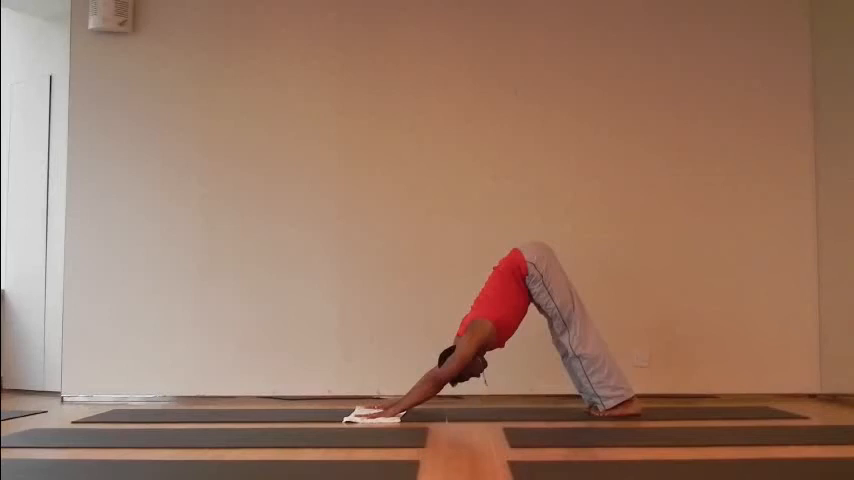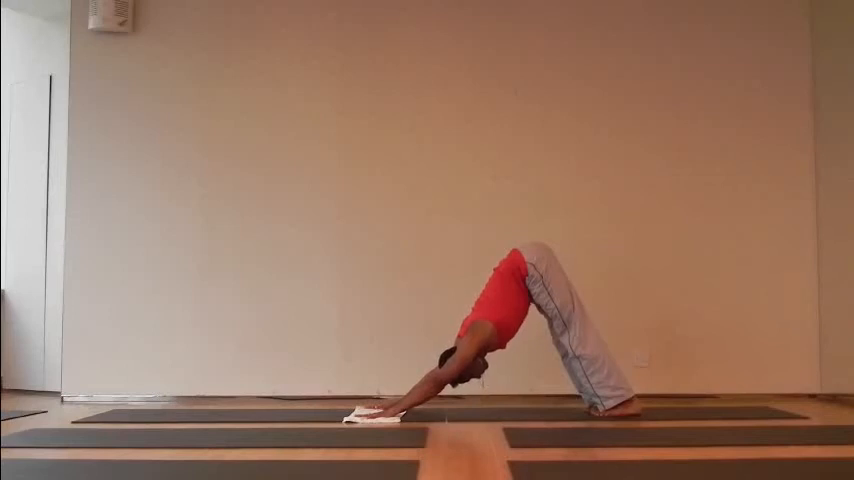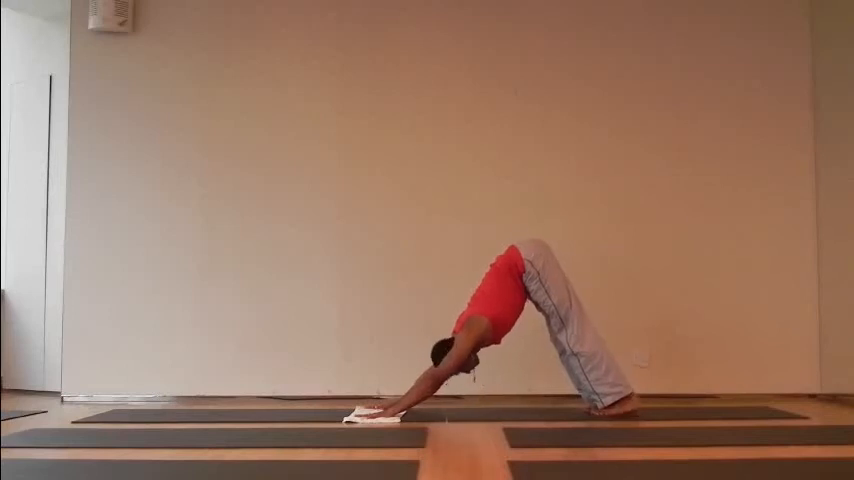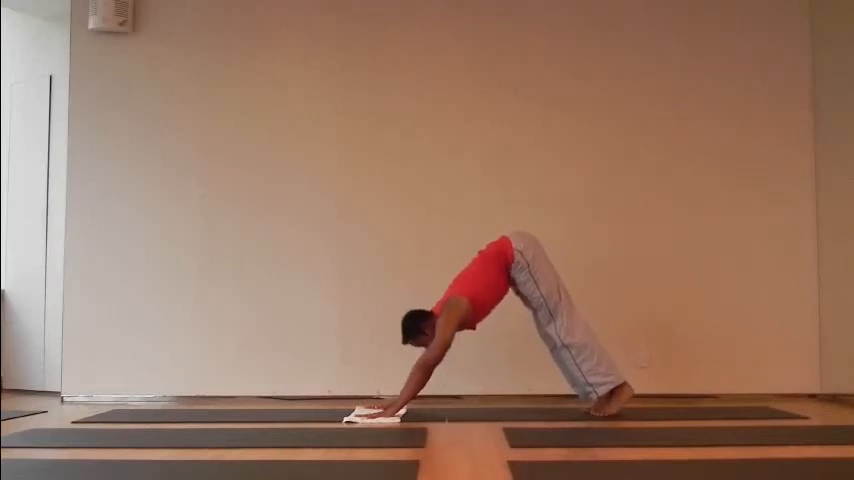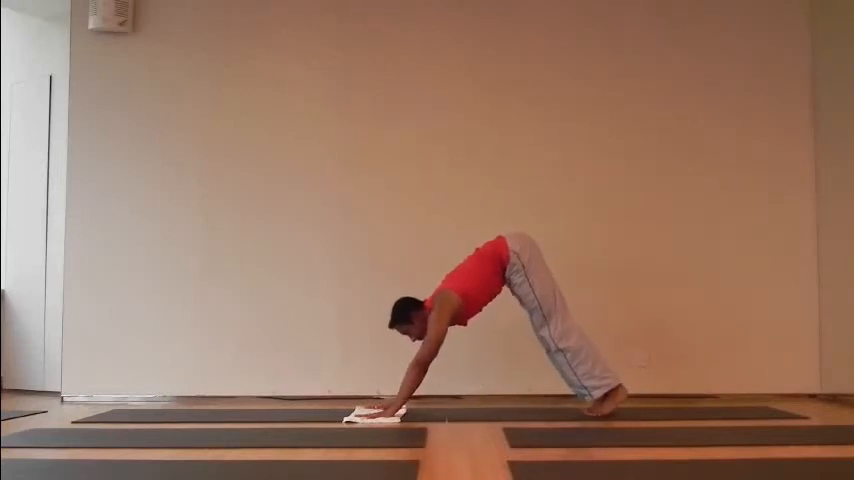
dt=0.5s
person 1, frame 1
left shoulder: (472, 341)
right shoulder: (469, 341)
left elbow: (437, 379)
right elbow: (436, 376)
left wrist: (396, 408)
right wrist: (398, 402)
left hip: (532, 265)
right hip: (528, 266)
left knee: (575, 335)
right knee: (568, 336)
left ankle: (621, 398)
right ankle: (606, 398)
person 1, frame 2
left shoulder: (473, 343)
right shoulder: (470, 341)
left elbow: (437, 380)
right elbow: (437, 377)
left wrist: (397, 408)
right wrist: (400, 402)
left hip: (531, 265)
right hip: (528, 266)
left knee: (575, 335)
right knee: (568, 337)
left ankle: (620, 399)
right ankle: (606, 399)
person 1, frame 3
left shoulder: (469, 336)
right shoulder: (467, 335)
left elbow: (436, 377)
right elbow: (434, 374)
left wrist: (397, 407)
right wrist: (400, 401)
left hip: (529, 262)
right hip: (524, 263)
left knee: (573, 333)
right knee: (565, 335)
left ankle: (620, 396)
right ankle: (608, 396)
person 1, frame 4
left shoulder: (448, 318)
right shoulder: (443, 316)
left elbow: (425, 366)
right elbow: (425, 365)
left wrist: (396, 406)
right wrist: (398, 400)
left hip: (517, 253)
right hip: (513, 256)
left knee: (563, 326)
right knee: (553, 329)
left ankle: (614, 387)
right ankle: (603, 390)
person 1, frame 5
left shoulder: (440, 311)
right shoulder: (437, 311)
left elbow: (421, 363)
right elbow: (420, 363)
left wrist: (396, 405)
right wrist: (397, 400)
left hip: (513, 253)
right hip: (509, 257)
left knee: (555, 329)
right knee: (548, 329)
left ankle: (609, 388)
right ankle: (601, 390)
